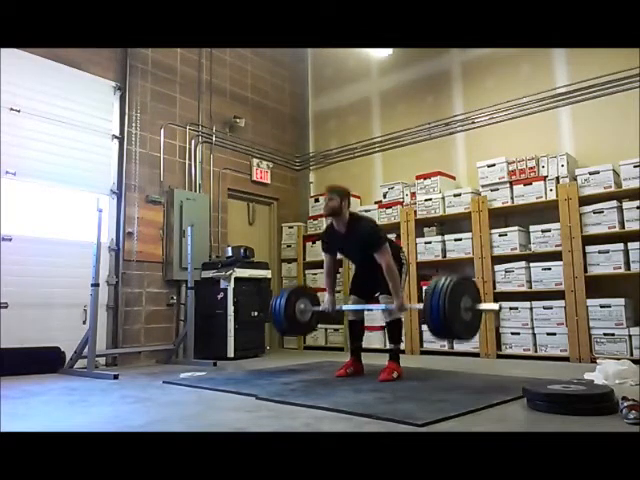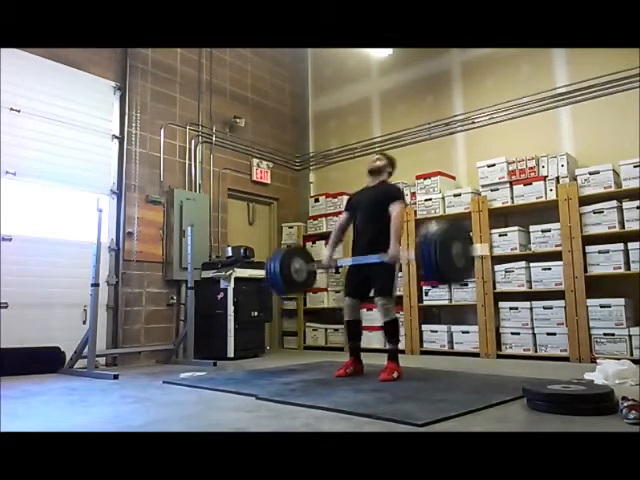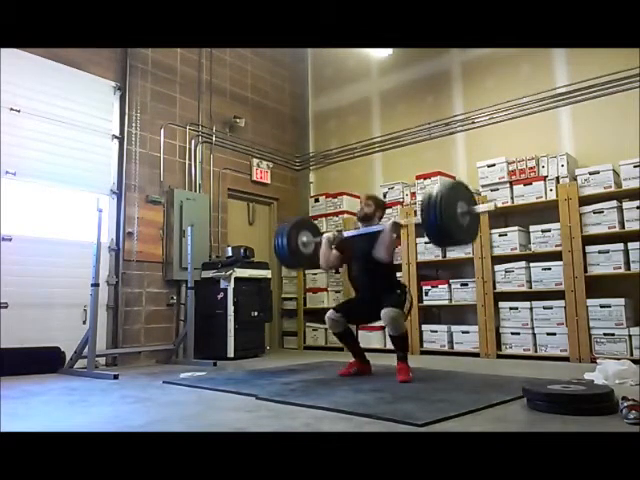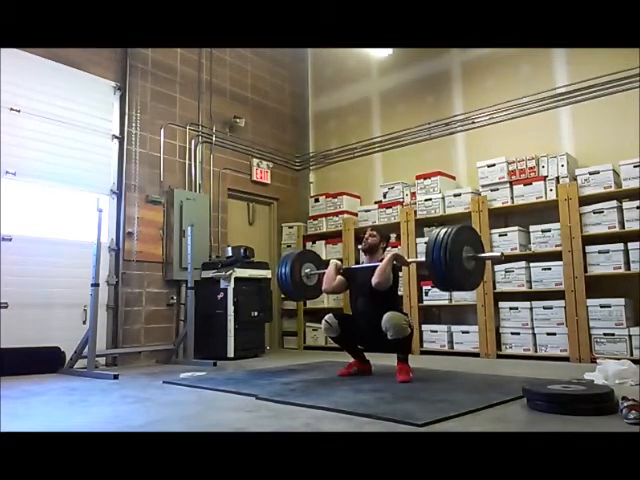
dt=0.4s
person 1, frame 1
left shoulder: (365, 227)
right shoulder: (329, 234)
left elbow: (387, 263)
right elbow: (329, 266)
left wrist: (398, 298)
right wrist: (329, 296)
left hip: (392, 262)
right hip: (365, 266)
left knee: (387, 305)
right knee: (353, 308)
left ankle: (394, 363)
right ankle: (355, 361)
person 1, frame 2
left shoulder: (390, 190)
right shoulder: (357, 196)
left elbow: (398, 214)
right elbow: (341, 223)
left wrist: (395, 247)
right wrist: (329, 248)
left hip: (382, 256)
right hip: (359, 257)
left knee: (384, 305)
right knee: (350, 306)
left ankle: (393, 363)
right ankle: (355, 361)
person 1, frame 3
left shoulder: (382, 234)
right shoulder: (348, 241)
left elbow: (384, 256)
right elbow: (326, 264)
left wrist: (390, 227)
right wrist: (327, 239)
left hip: (391, 294)
right hip: (365, 298)
left knee: (390, 315)
right knee: (333, 318)
left ankle: (402, 363)
right ankle: (361, 361)
person 1, frame 4
left shoulder: (388, 267)
right shoulder: (353, 272)
left elbow: (378, 283)
right elbow: (328, 287)
left wrist: (390, 258)
right wrist: (333, 265)
left hip: (389, 331)
left knee: (392, 319)
right knee: (329, 322)
left ankle: (403, 364)
right ankle: (361, 362)
